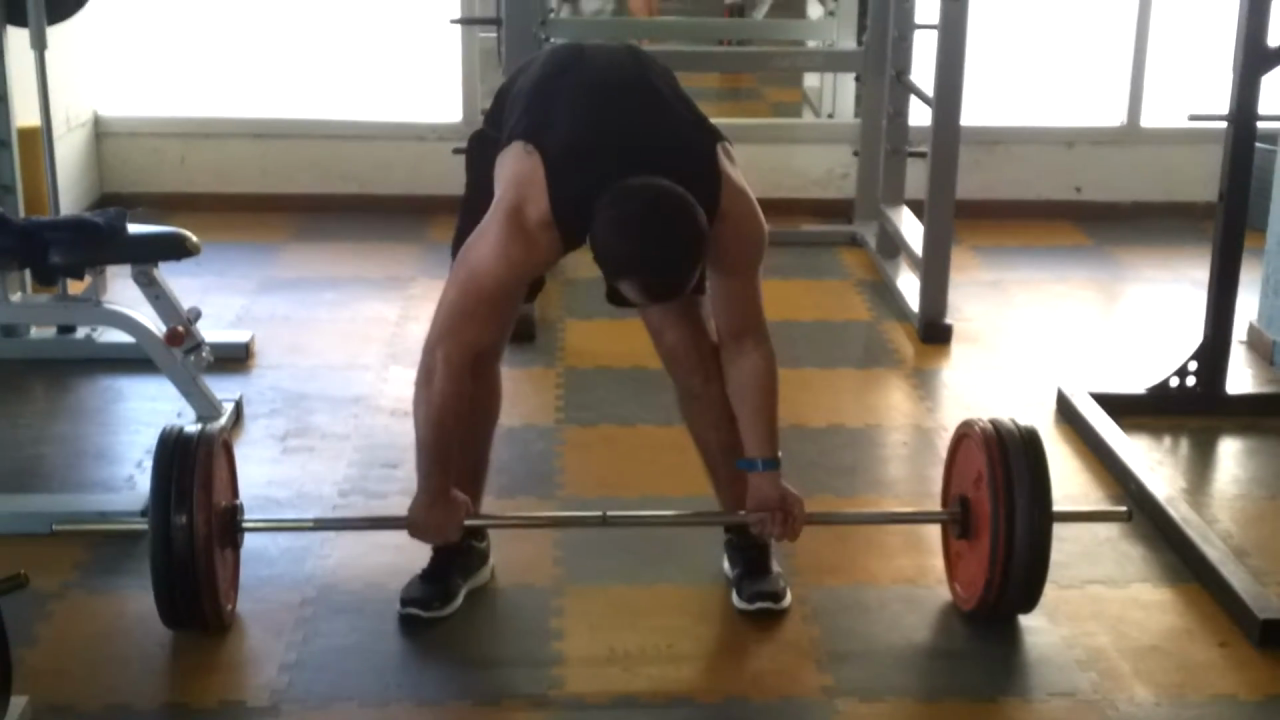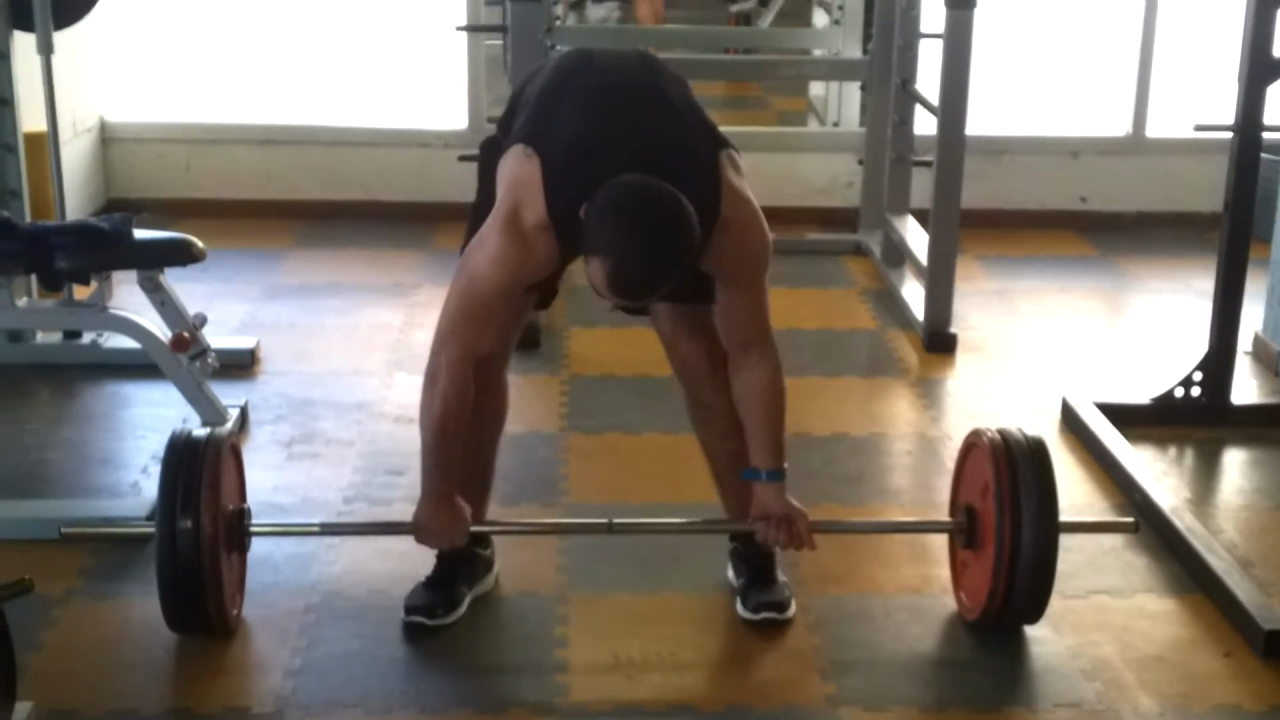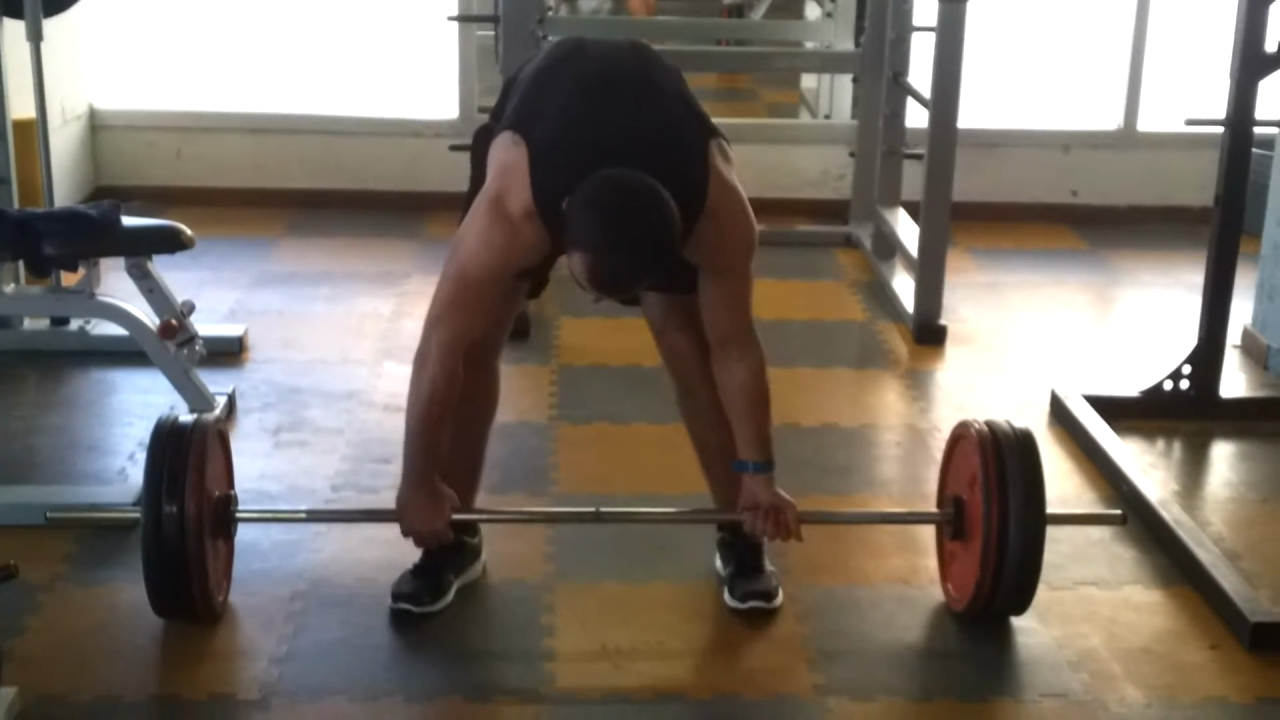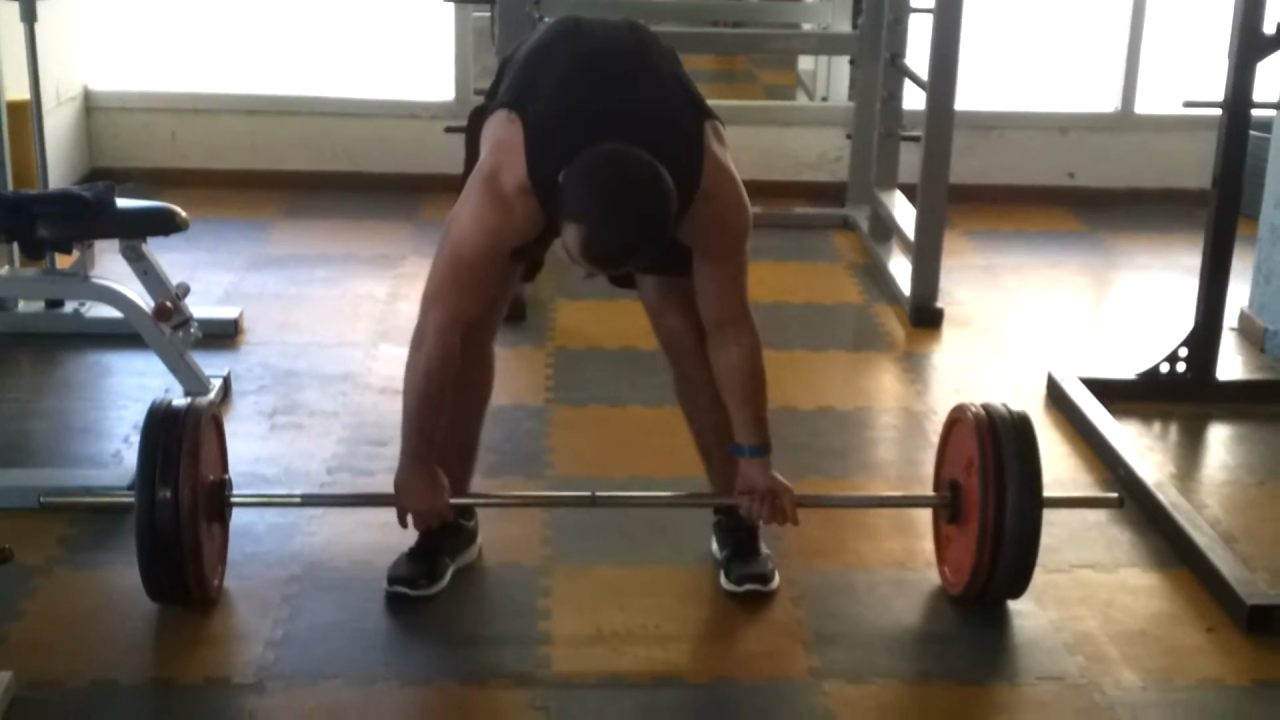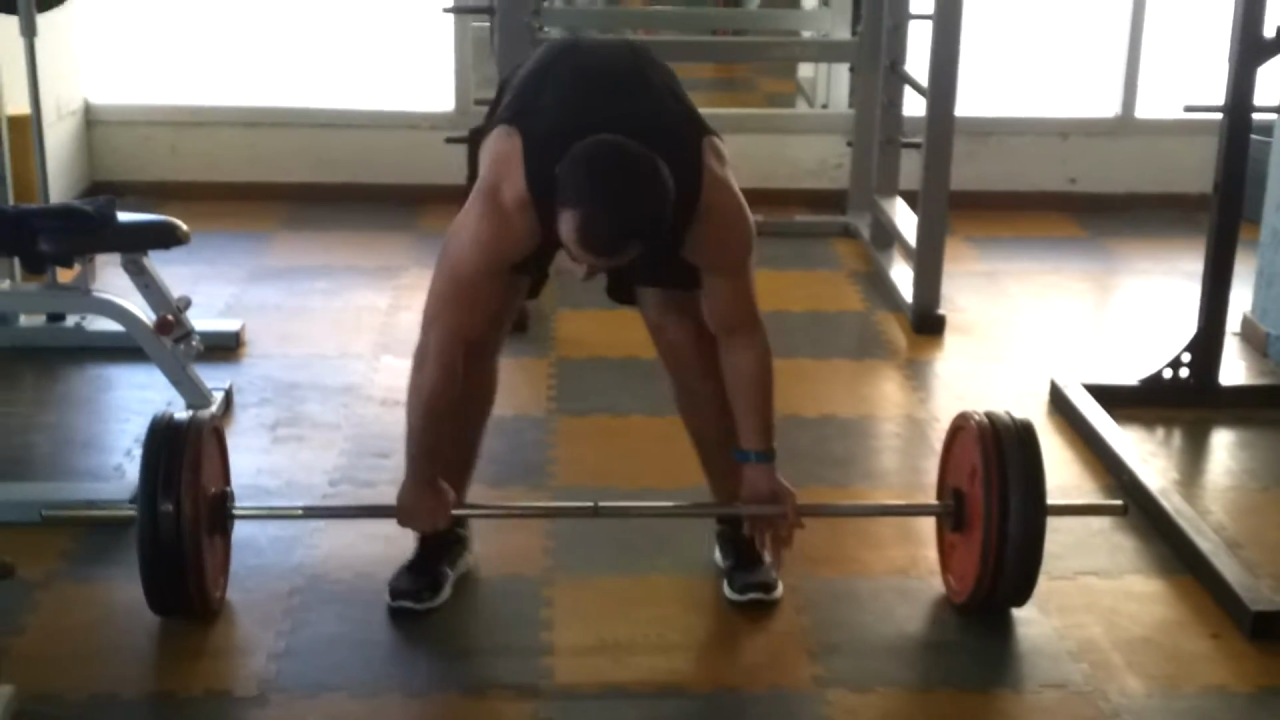
dt=0.4s
person 1, frame 1
left shoulder: (730, 213)
right shoulder: (523, 222)
left elbow: (744, 341)
right elbow: (445, 355)
left wrist: (764, 471)
right wrist: (434, 494)
left knee: (687, 339)
right knee: (476, 343)
left ankle: (744, 536)
right ankle: (463, 546)
person 1, frame 2
left shoulder: (733, 222)
right shoulder: (522, 223)
left elbow: (750, 351)
right elbow: (453, 358)
left wrist: (769, 482)
right wrist: (438, 497)
left knee: (699, 349)
right knee: (485, 348)
left ankle: (750, 545)
right ankle: (467, 551)
person 1, frame 3
left shoulder: (719, 213)
right shoulder: (511, 211)
left elbow: (732, 345)
right elbow: (442, 346)
left wrist: (757, 475)
right wrist: (417, 485)
left knee: (688, 341)
right knee: (476, 337)
left ankle: (738, 535)
right ankle: (455, 537)
person 1, frame 4
left shoulder: (712, 194)
right shoulder: (504, 188)
left elbow: (728, 327)
right elbow: (440, 325)
left wrist: (754, 459)
right wrist: (416, 466)
left knee: (685, 327)
right knee: (473, 321)
left ankle: (734, 519)
right ankle: (451, 522)
person 1, frame 5
left shoulder: (714, 207)
right shoulder: (505, 201)
left elbow: (740, 334)
right elbow: (442, 342)
left wrist: (759, 465)
right wrist: (420, 482)
left knee: (688, 341)
right knee: (474, 339)
left ankle: (736, 527)
right ankle: (442, 534)
